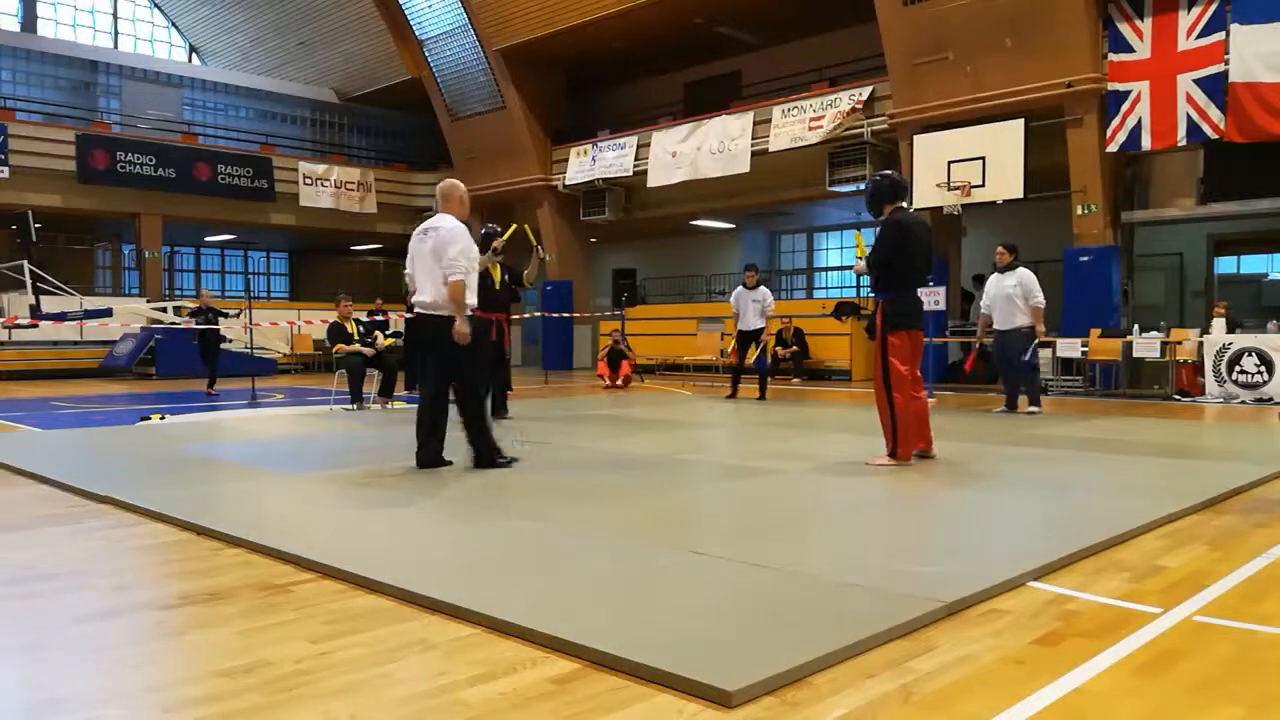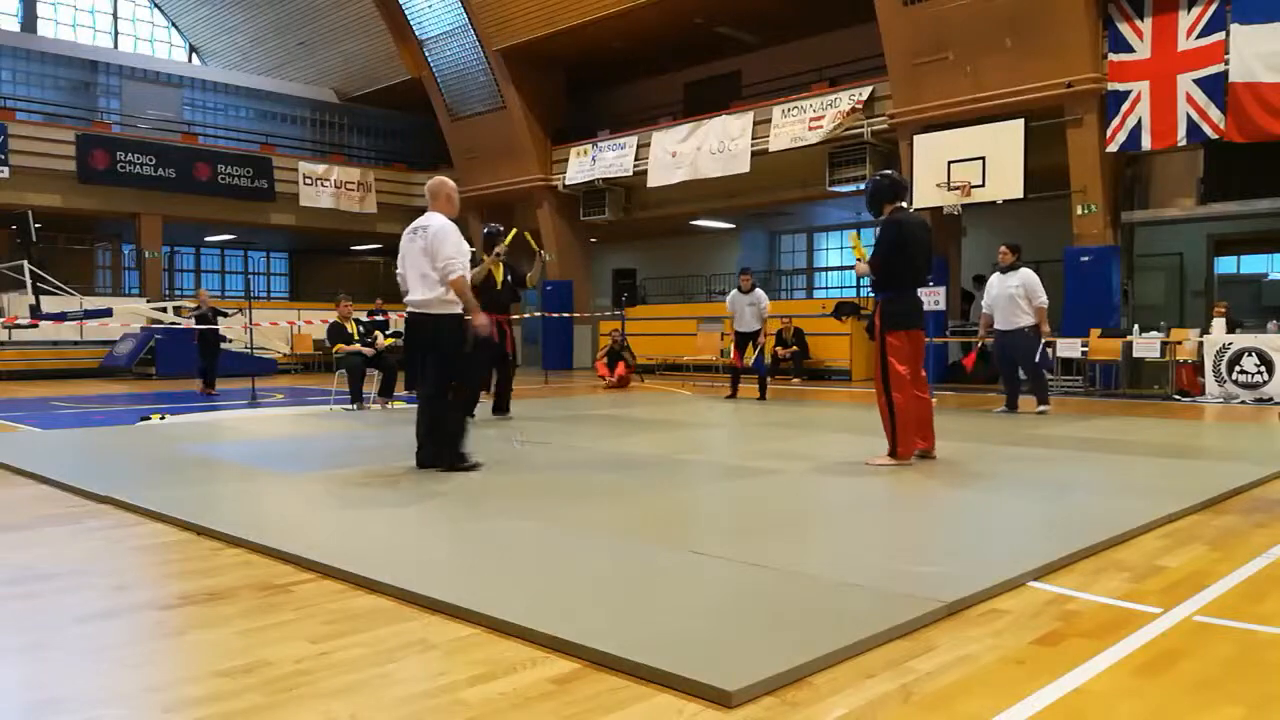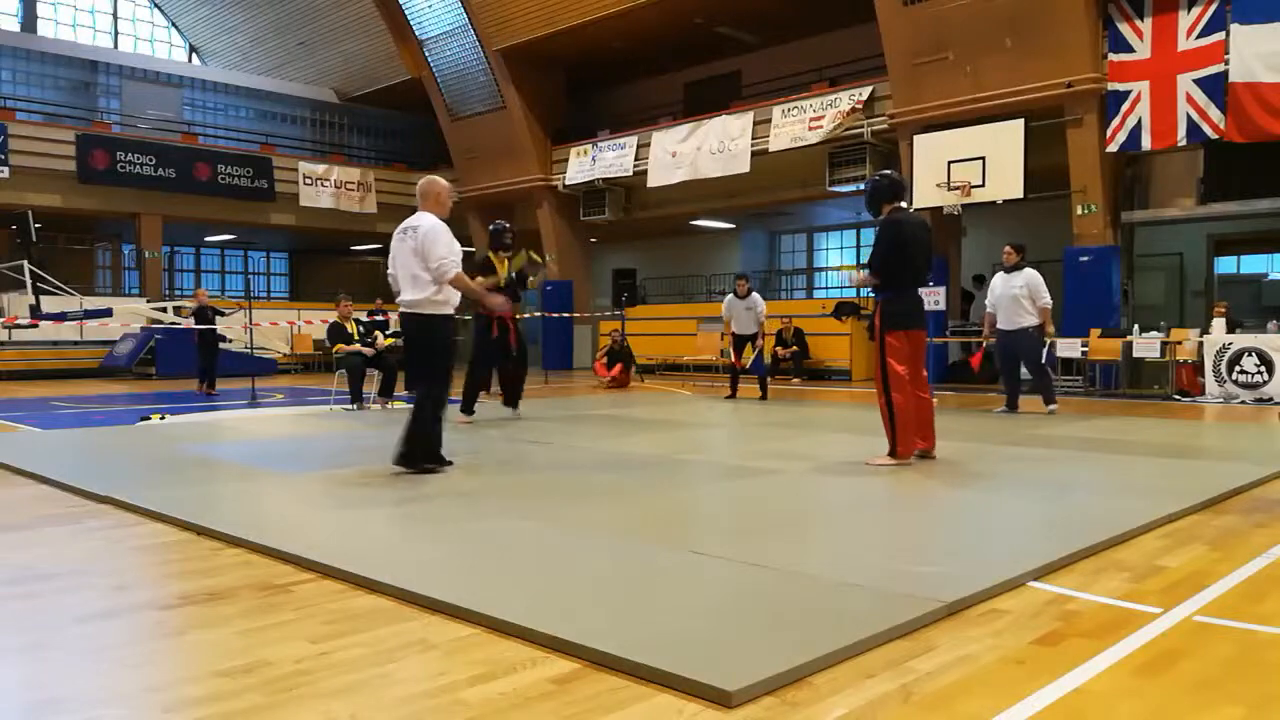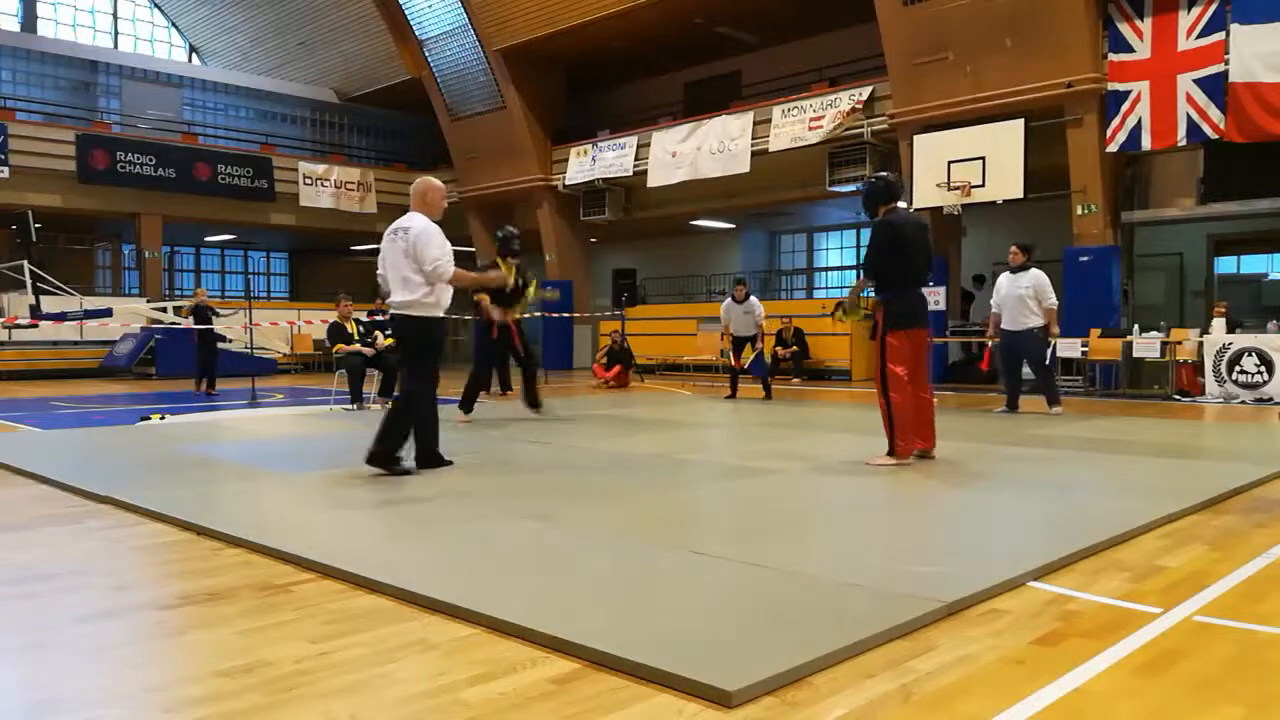
dt=0.1s
person 1, frame 1
left shoulder: (420, 232)
right shoulder: (455, 230)
left elbow: (412, 279)
right elbow: (456, 278)
right wrist: (461, 319)
left hip: (424, 317)
right hip: (450, 319)
left knee: (432, 387)
right knee: (470, 387)
left ankle: (429, 453)
right ankle: (485, 453)
person 1, frame 2
left shoulder: (411, 230)
right shoulder: (444, 227)
left elbow: (404, 278)
right elbow: (454, 276)
right wrist: (476, 312)
left hip: (416, 315)
right hip: (443, 317)
left knee: (431, 385)
right knee: (454, 385)
left ankle: (428, 453)
right ankle: (449, 454)
person 1, frame 3
left shoulder: (401, 230)
right shoulder: (434, 227)
left elbow: (395, 278)
right elbow: (450, 273)
right wrist: (487, 298)
left hip: (410, 315)
right hip: (434, 317)
left knee: (426, 385)
right knee: (434, 385)
left ankle: (427, 454)
right ankle: (414, 452)
person 1, frame 4
left shoulder: (393, 230)
right shoulder: (426, 229)
left elbow: (384, 278)
right elbow: (444, 273)
right wrist: (485, 280)
left hip: (401, 316)
right hip: (424, 319)
left knee: (422, 385)
right knee: (417, 387)
left ankle: (428, 453)
right ankle: (383, 452)
person 2, frame 1
left shoulder: (893, 224)
right shoulder: (920, 224)
left elbow: (876, 266)
left wrist: (861, 267)
left hip: (892, 308)
right hip: (912, 305)
left knee: (892, 380)
right knee: (911, 379)
left ankle: (900, 452)
right ankle: (922, 444)
person 2, frame 2
left shoulder: (892, 224)
right shoulder: (920, 223)
left elbow: (879, 269)
left wrist: (863, 269)
left hip: (892, 309)
right hip: (913, 305)
left knee: (893, 381)
right knee: (916, 378)
left ankle: (901, 451)
right ankle: (924, 444)
person 2, frame 3
left shoulder: (890, 224)
right shoulder: (920, 223)
left elbow: (878, 272)
left wrist: (861, 280)
left hip: (892, 309)
right hip: (914, 305)
left knee: (893, 381)
right knee: (916, 378)
left ankle: (901, 451)
right ankle: (924, 444)
person 2, frame 4
left shoulder: (885, 225)
right shoulder: (918, 223)
left elbow: (871, 272)
left wrist: (854, 295)
left hip: (895, 311)
right hip: (917, 305)
left knee: (892, 380)
right knee: (918, 379)
left ankle: (900, 449)
right ankle: (924, 444)
person 3, frame 1
left shoulder: (504, 269)
right shoulder: (480, 265)
left elbow: (527, 280)
left wrist: (535, 258)
right wrist: (489, 255)
left hip: (502, 324)
left knee: (502, 367)
left ankle: (499, 409)
person 3, frame 2
left shoulder: (507, 268)
right shoulder: (481, 266)
left elbow: (530, 281)
right elbow: (473, 278)
left wrist: (538, 262)
right wrist: (491, 259)
left hip: (504, 324)
left knee: (507, 366)
right knee: (481, 368)
left ankle: (501, 408)
right ankle: (467, 411)
person 3, frame 3
left shoulder: (513, 265)
right shoulder: (484, 263)
left elbow: (530, 283)
right elbow: (476, 284)
right wrist: (495, 278)
left hip: (508, 321)
right hip: (488, 321)
left knee: (520, 360)
right knee: (480, 365)
left ankle: (511, 402)
right ankle: (466, 410)
person 3, frame 4
left shoulder: (518, 271)
right shoulder: (491, 269)
left elbow: (527, 291)
right elbow: (480, 294)
left wrist: (530, 294)
right wrist: (493, 311)
left hip: (511, 324)
right hip: (491, 324)
left knee: (528, 361)
right knee: (483, 366)
left ankle: (534, 403)
right ankle: (465, 408)
person 4, frame 1
left shoulder: (1024, 274)
right shoulder: (993, 279)
left elbow: (1037, 300)
right elbow: (986, 308)
left wrist: (1039, 324)
right wrist: (981, 329)
left hip: (1023, 330)
right hip: (1001, 331)
left knee: (1025, 367)
right knee: (1005, 369)
left ankle: (1034, 403)
right ankle: (1010, 404)
person 4, frame 2
left shoulder: (1026, 275)
right shoulder: (994, 279)
left elbow: (1040, 301)
right elbow: (987, 307)
left wrist: (1044, 324)
right wrist: (983, 329)
left hip: (1025, 330)
right hip: (1002, 331)
left knee: (1031, 367)
right knee: (1006, 370)
left ankle: (1043, 402)
right ankle: (1010, 404)
person 4, frame 3
left shoulder: (1030, 275)
right shoulder: (997, 278)
left elbow: (1044, 302)
right elbow: (991, 306)
left wrist: (1048, 325)
right wrist: (987, 328)
left hip: (1029, 330)
right hip: (1004, 331)
left knee: (1036, 367)
right knee: (1007, 370)
left ankle: (1051, 401)
right ankle: (1011, 404)
person 4, frame 4
left shoulder: (1036, 275)
right shoulder: (1003, 278)
left elbow: (1050, 303)
right elbow: (996, 306)
left wrist: (1053, 325)
right wrist: (991, 328)
left hip: (1033, 331)
right hip: (1008, 332)
left knee: (1041, 368)
right knee: (1009, 370)
left ankle: (1055, 403)
right ankle: (1011, 405)
